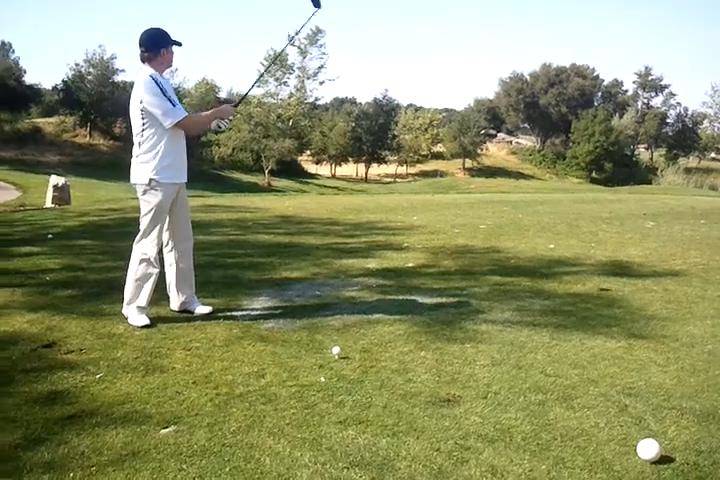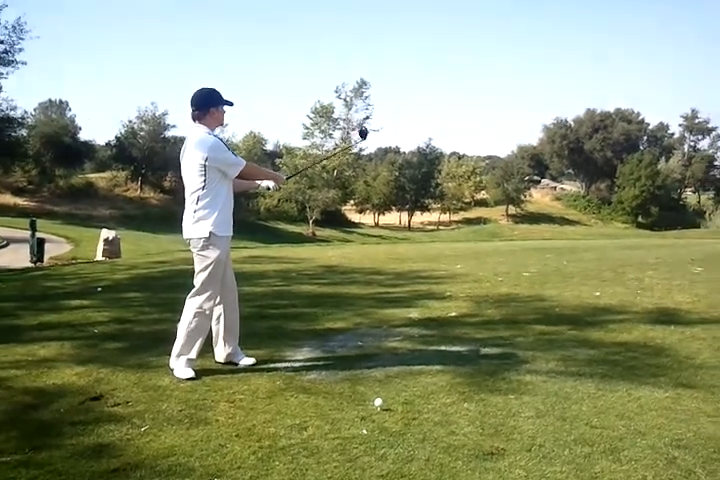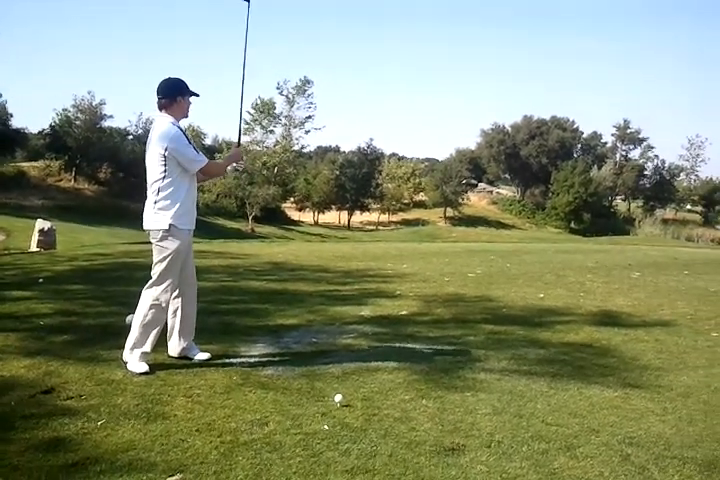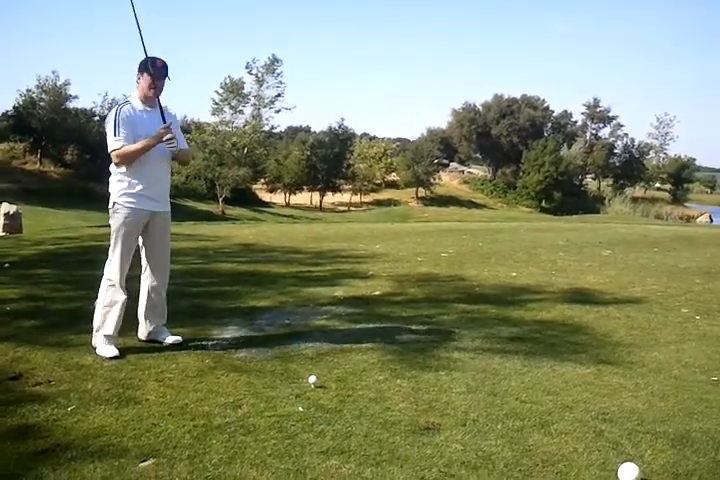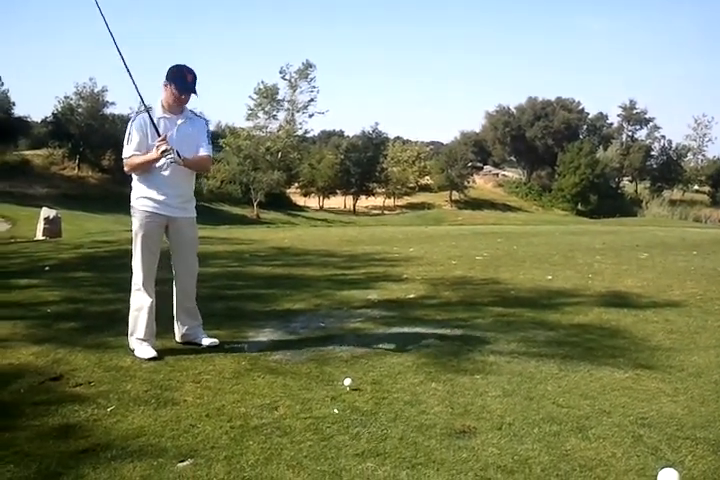
dt=1s
person 1, frame 1
left shoulder: (160, 84)
right shoulder: (149, 85)
left elbow: (183, 126)
right elbow: (185, 124)
left wrist: (211, 122)
right wrist: (218, 111)
left hip: (174, 177)
right hip: (155, 177)
left knee: (181, 239)
right knee: (149, 243)
left ankle: (183, 298)
right ankle: (134, 306)
person 1, frame 2
left shoulder: (195, 141)
right shoulder: (208, 142)
left elbow: (226, 183)
right elbow: (245, 169)
left wrist: (260, 184)
right wrist: (273, 176)
left hip: (214, 230)
right hip: (208, 231)
left knee: (226, 292)
right knee: (204, 295)
left ankle: (227, 349)
right ankle: (181, 358)
person 1, frame 3
left shoulder: (164, 130)
right shoulder: (171, 133)
left elbow: (192, 175)
right elbow: (206, 169)
left wrist: (225, 165)
right wrist: (231, 158)
left hip: (177, 222)
right hip: (169, 223)
left knee: (185, 286)
right knee: (161, 288)
left ankle: (181, 343)
right ankle: (134, 351)
person 1, frame 4
left shoulder: (168, 116)
right shoulder: (123, 112)
left elbow: (185, 158)
right elbow: (120, 156)
left wrist: (175, 147)
right wrist: (153, 140)
left hip: (160, 204)
right hip: (128, 202)
left knee: (158, 268)
right knee: (117, 270)
left ankle: (152, 327)
right ankle: (103, 335)
person 1, frame 5
left shoulder: (198, 123)
right shoulder: (142, 119)
left elbow: (206, 164)
right elbow: (128, 165)
left wrist: (181, 159)
right wrist: (154, 155)
left hip: (184, 209)
right hip: (148, 207)
left knee: (187, 273)
right knee: (144, 275)
left ankle: (189, 329)
right ankle: (140, 338)
